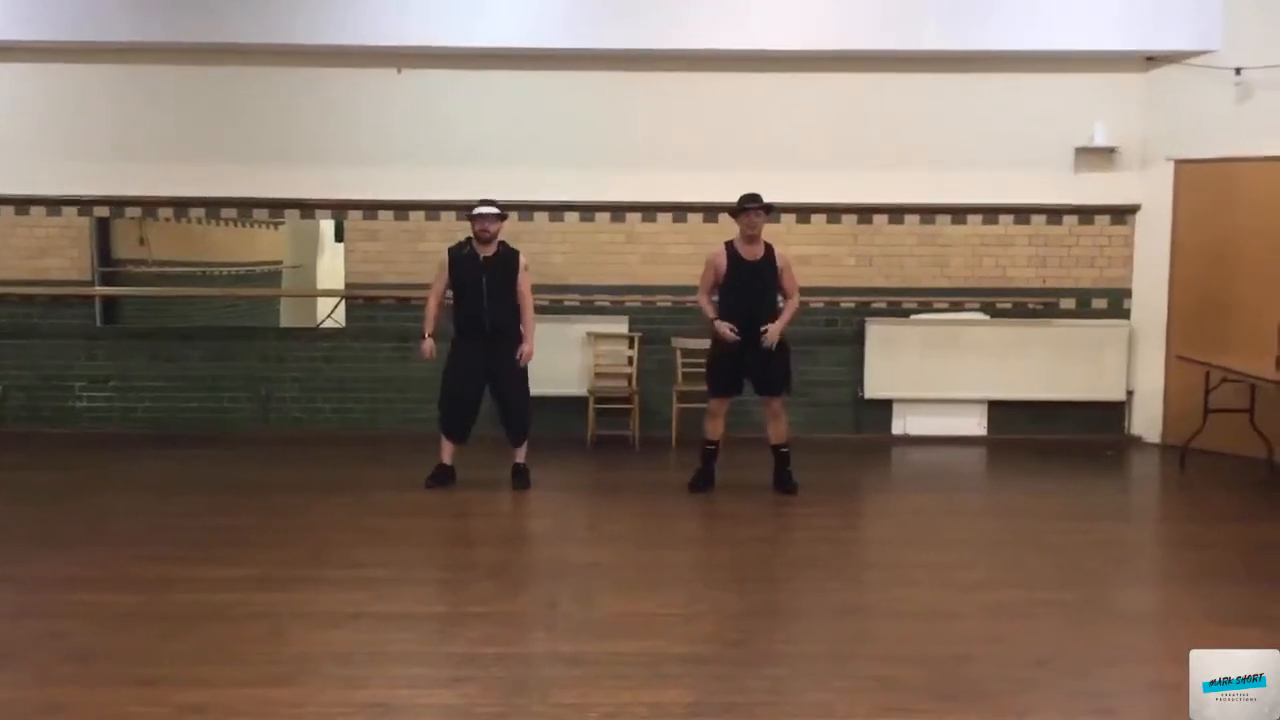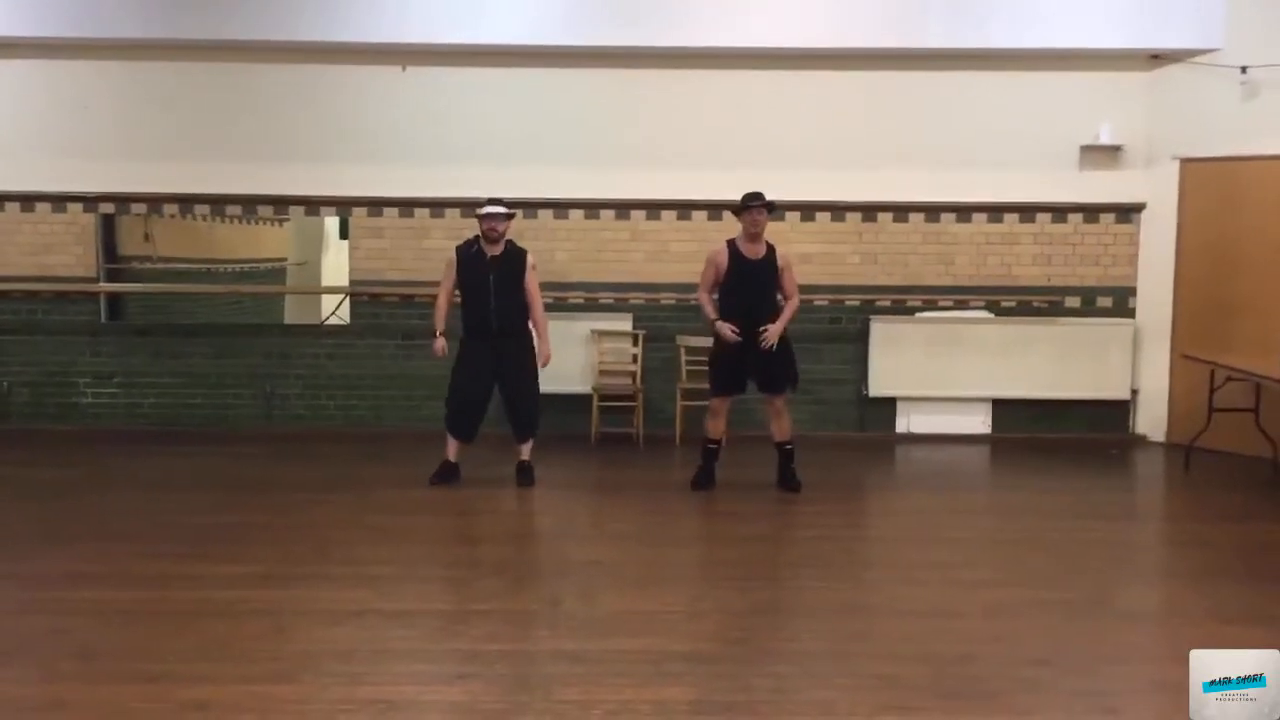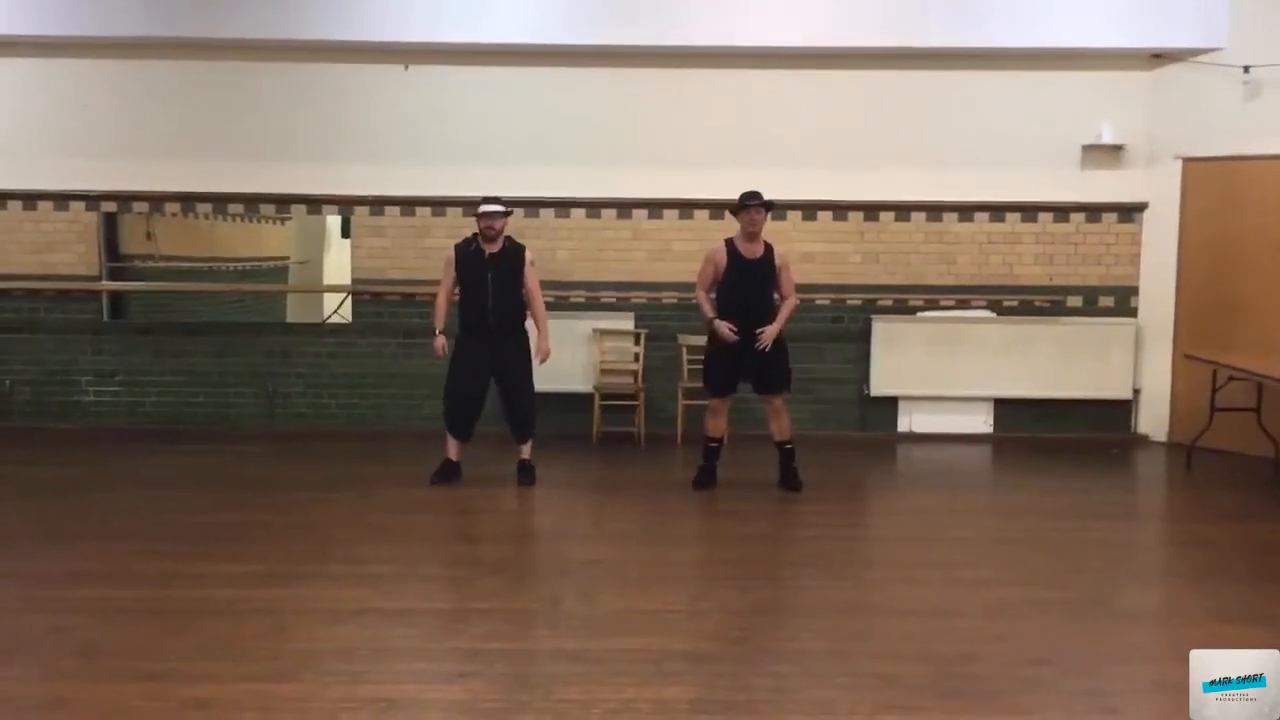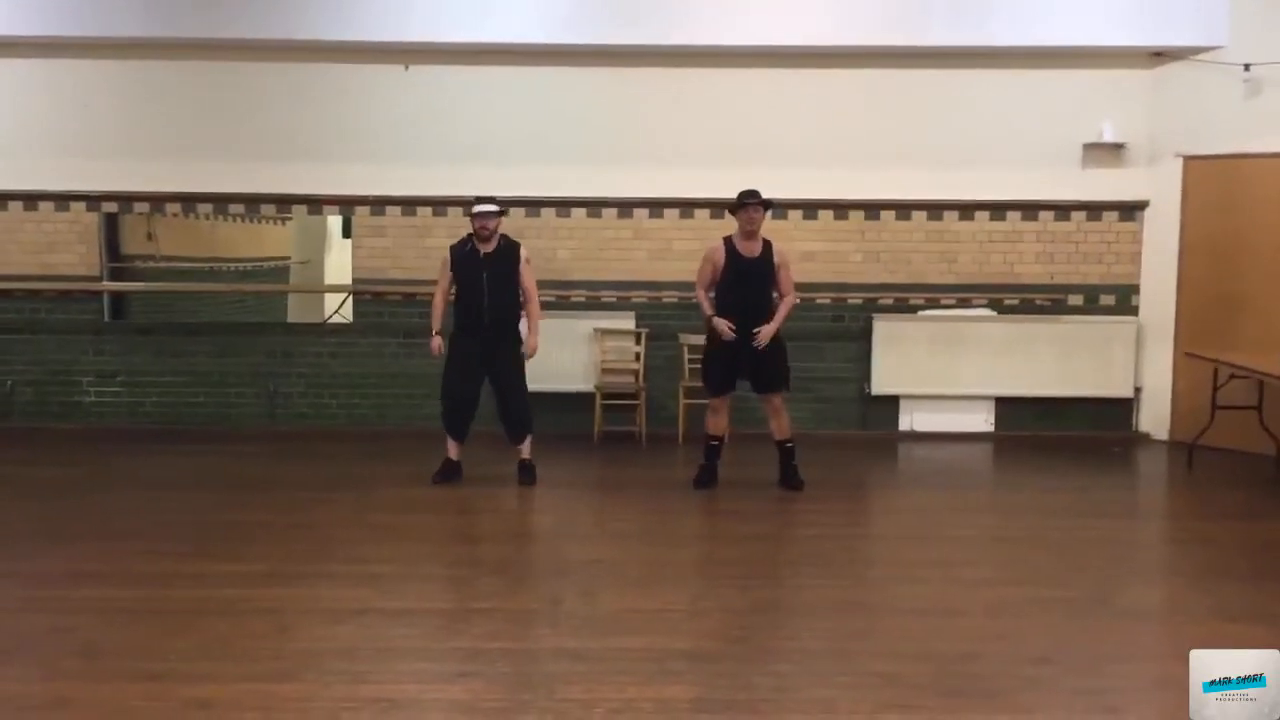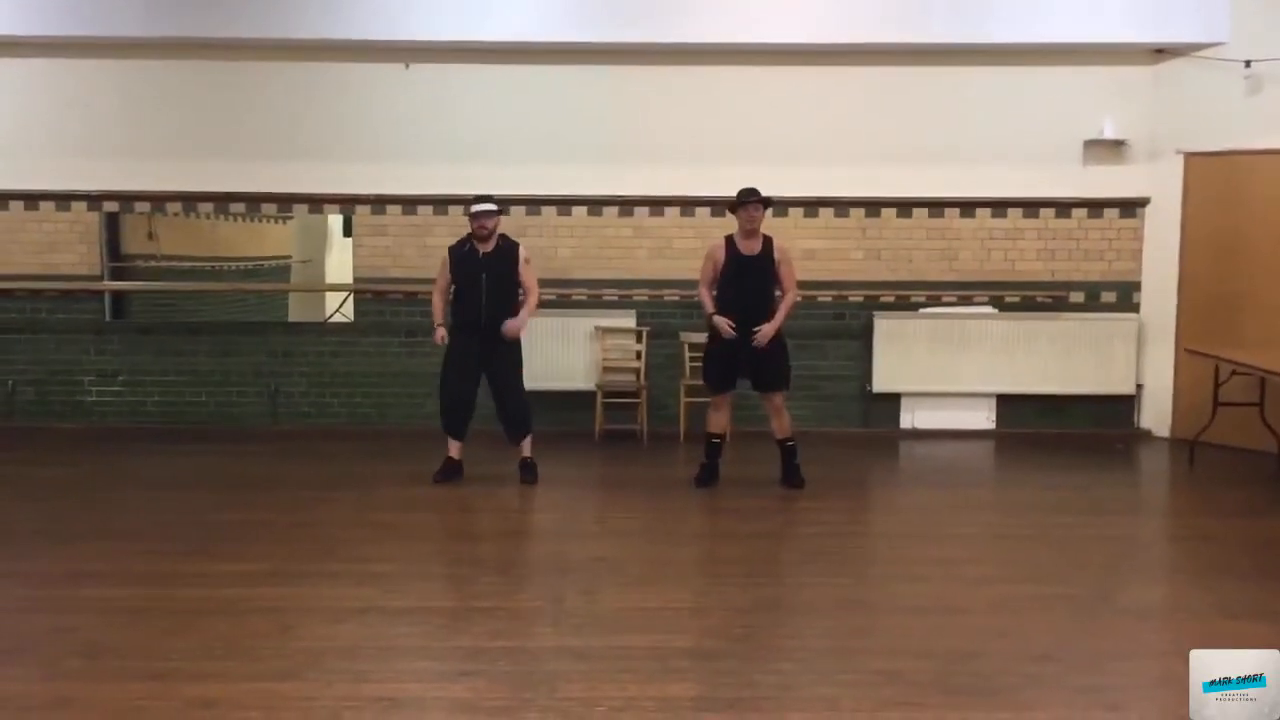
dt=0.2s
person 1, frame 1
left shoulder: (777, 257)
right shoulder: (719, 256)
left elbow: (793, 297)
right elbow: (704, 294)
left wrist: (779, 325)
right wrist: (715, 321)
left hip: (767, 341)
right hip: (729, 340)
left knee: (775, 405)
right knee: (716, 405)
left ankle: (782, 472)
right ankle: (706, 470)
person 1, frame 2
left shoulder: (778, 257)
right shoulder: (721, 254)
left elbow: (793, 297)
right elbow: (704, 292)
left wrist: (779, 325)
right wrist: (717, 322)
left hip: (769, 339)
right hip: (730, 338)
left knee: (778, 403)
right knee: (717, 404)
left ankle: (787, 470)
right ankle: (707, 469)
person 1, frame 3
left shoulder: (776, 256)
right shoulder: (719, 253)
left elbow: (789, 297)
right elbow: (701, 291)
left wrist: (776, 327)
right wrist: (715, 321)
left hip: (765, 338)
right hip: (726, 338)
left knee: (776, 403)
right knee: (717, 403)
left ankle: (788, 469)
right ankle: (708, 468)
person 1, frame 4
left shoulder: (775, 253)
right shoulder: (718, 251)
left elbow: (788, 295)
right elbow: (701, 289)
left wrist: (773, 325)
right wrist: (713, 318)
left hip: (763, 336)
right hip: (725, 336)
left knee: (775, 402)
right knee: (717, 401)
left ankle: (788, 468)
right ankle: (709, 467)
person 1, frame 5
left shoulder: (776, 250)
right shoulder: (719, 249)
left elbow: (790, 292)
right elbow: (704, 287)
left wrist: (774, 324)
right wrist: (713, 315)
left hip: (765, 334)
right hip: (726, 334)
left knee: (775, 400)
right knee: (719, 399)
left ankle: (790, 466)
right ankle: (710, 465)
person 2, frame 1
left shoulder: (515, 259)
right shoulder: (453, 257)
left elbow: (525, 302)
right elbow: (435, 297)
left wrist: (528, 340)
right wrist: (428, 334)
left hip: (507, 344)
right hip: (467, 344)
left knee: (515, 405)
right knee: (454, 403)
left ankle: (520, 466)
right ankle: (445, 466)
person 2, frame 2
left shoulder: (523, 259)
right shoulder: (460, 255)
left elbow: (535, 301)
right elbow: (445, 295)
left wrist: (544, 341)
right wrist: (439, 333)
left hip: (516, 343)
right hip: (475, 343)
left knee: (524, 403)
right knee: (462, 401)
left ankle: (524, 463)
right ankle: (450, 463)
person 2, frame 3
left shoulder: (521, 255)
right shoulder: (459, 253)
left elbow: (534, 297)
right elbow: (444, 294)
left wrist: (543, 336)
right wrist: (439, 331)
left hip: (512, 340)
right hip: (471, 340)
left knee: (520, 400)
right knee: (459, 399)
left ankle: (525, 462)
right ankle: (451, 462)
person 2, frame 4
left shoulder: (517, 252)
right shoulder: (455, 253)
left elbow: (530, 295)
right elbow: (441, 294)
left wrist: (532, 333)
right wrist: (436, 332)
left hip: (505, 339)
right hip: (465, 339)
left knee: (514, 399)
right knee: (456, 399)
left ankle: (525, 461)
right ankle: (452, 462)
person 2, frame 5
left shoulder: (516, 252)
right shoulder: (454, 253)
left elbow: (531, 292)
right elbow: (440, 292)
left wrist: (521, 319)
right wrist: (440, 325)
left hip: (503, 339)
right hip: (463, 339)
left knee: (512, 398)
right knee: (454, 398)
left ankle: (527, 460)
right ankle: (453, 460)
